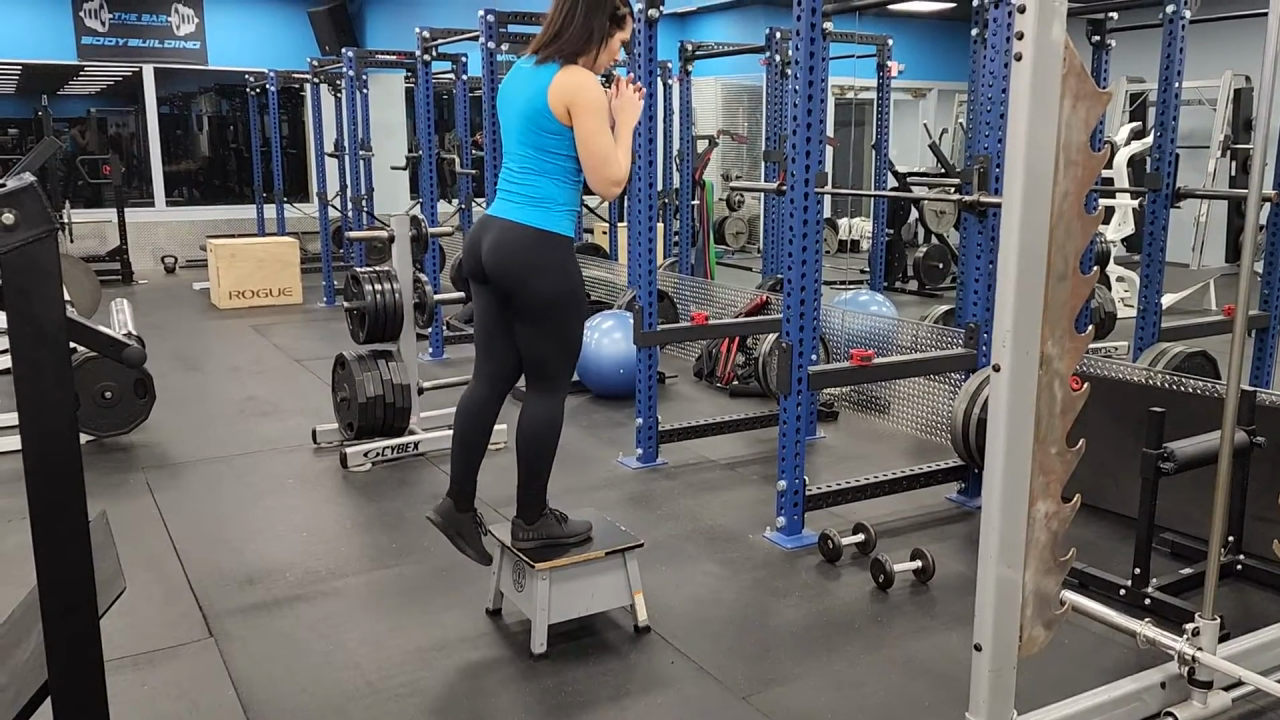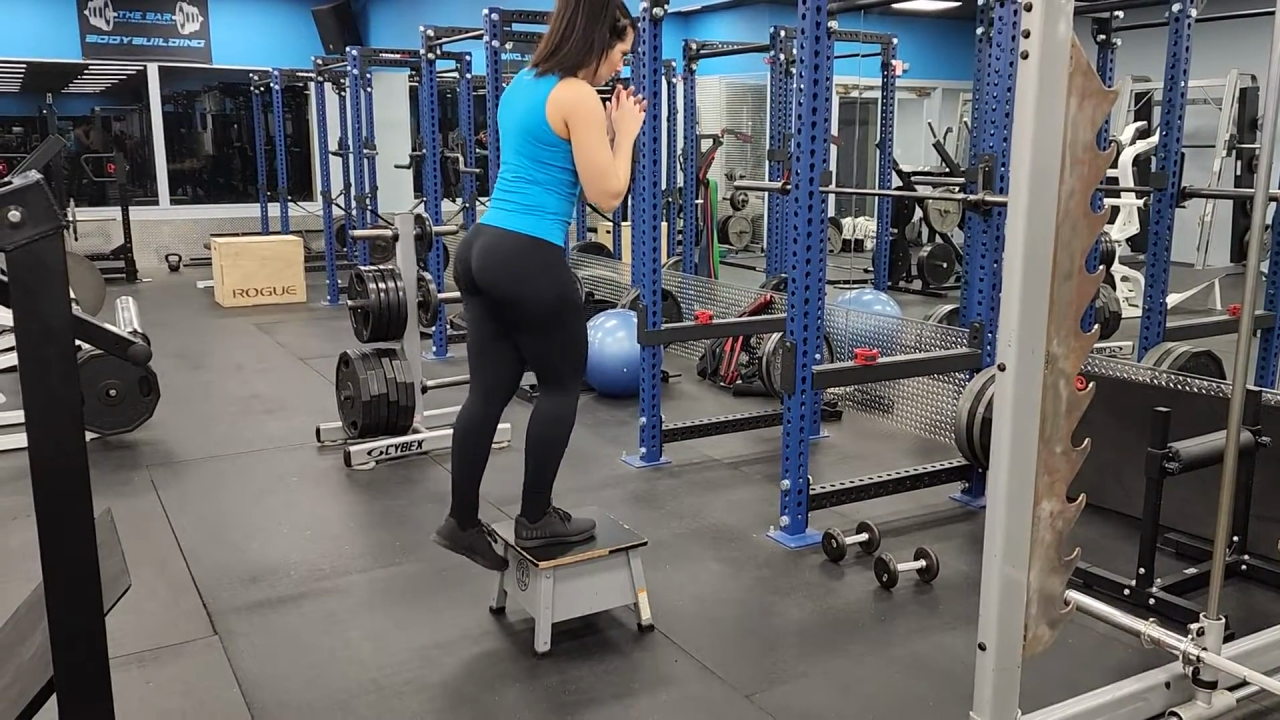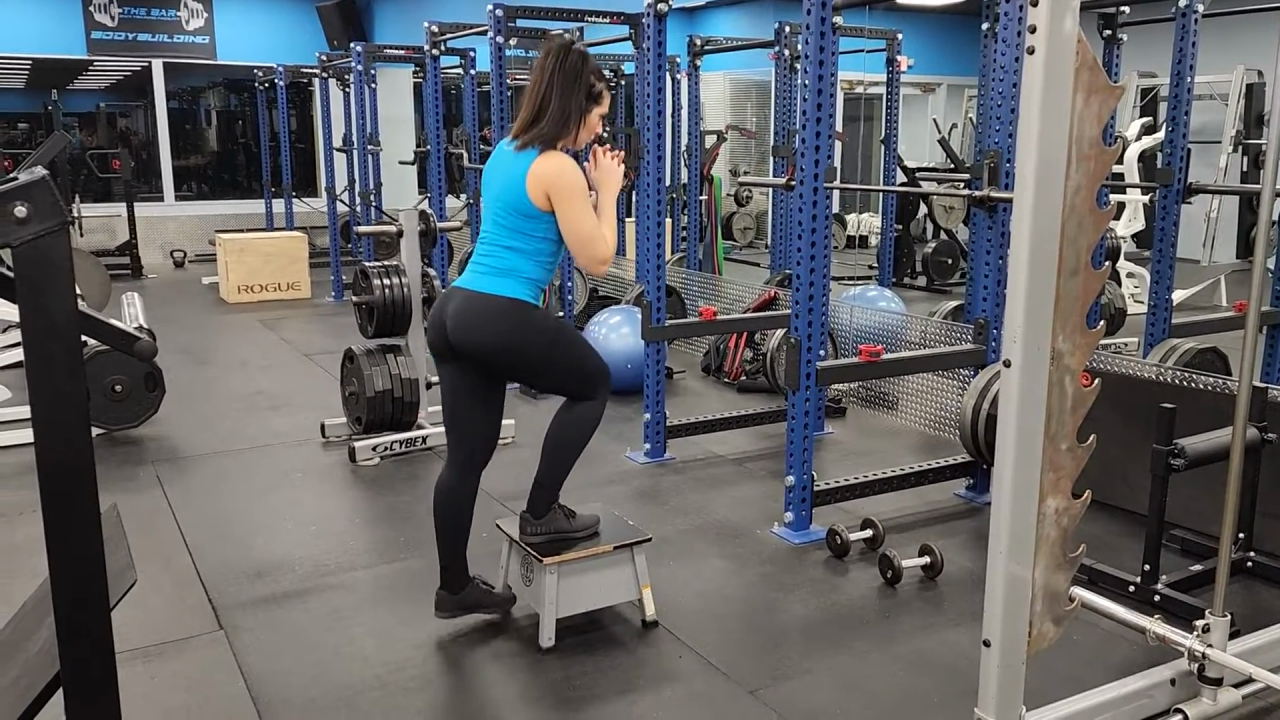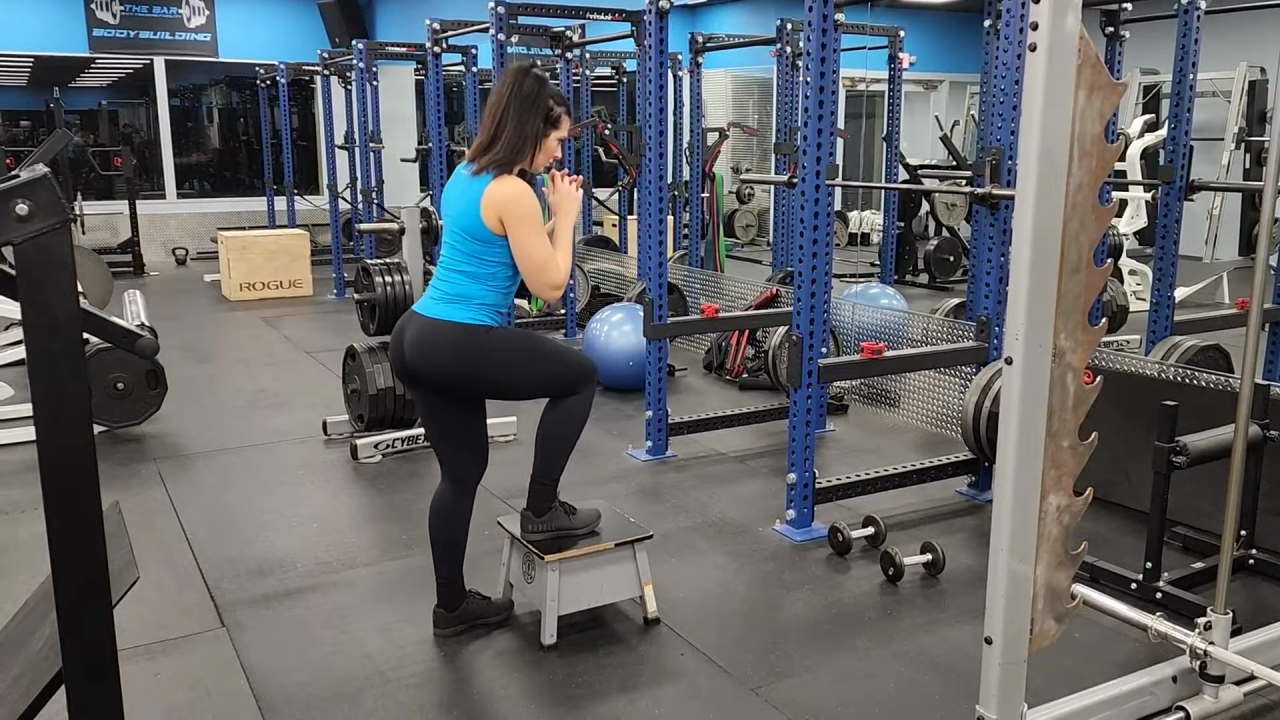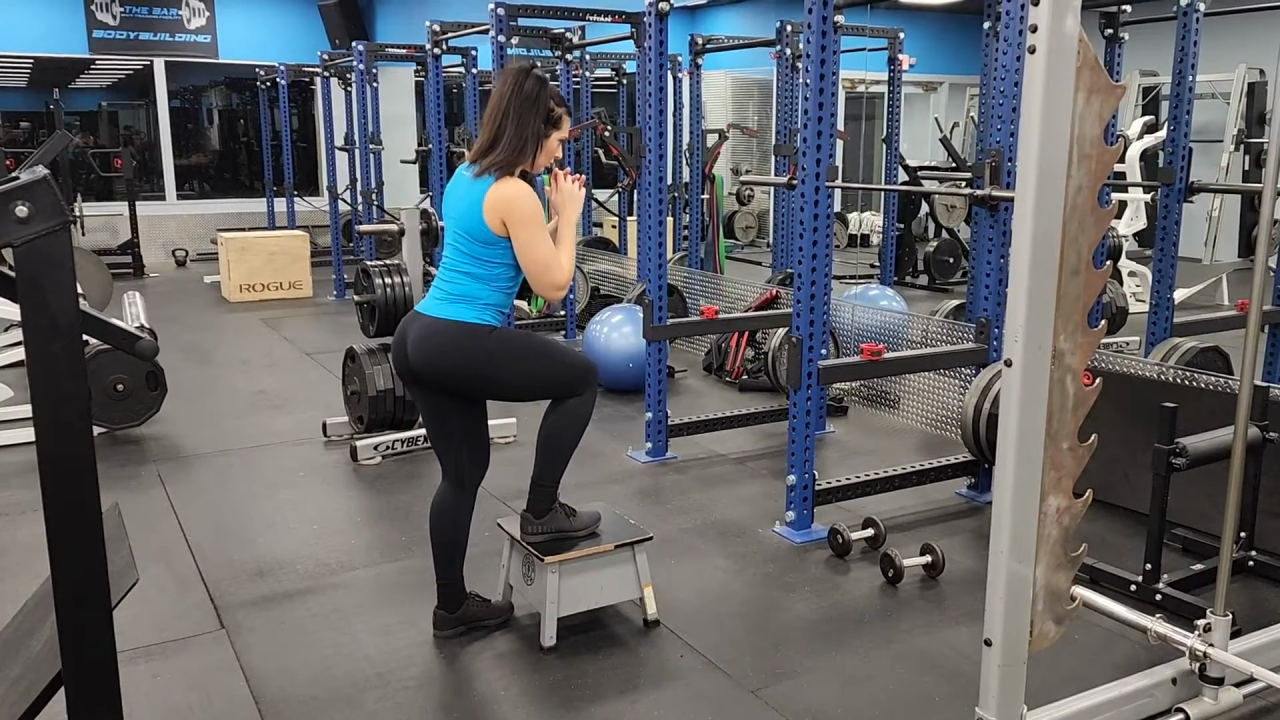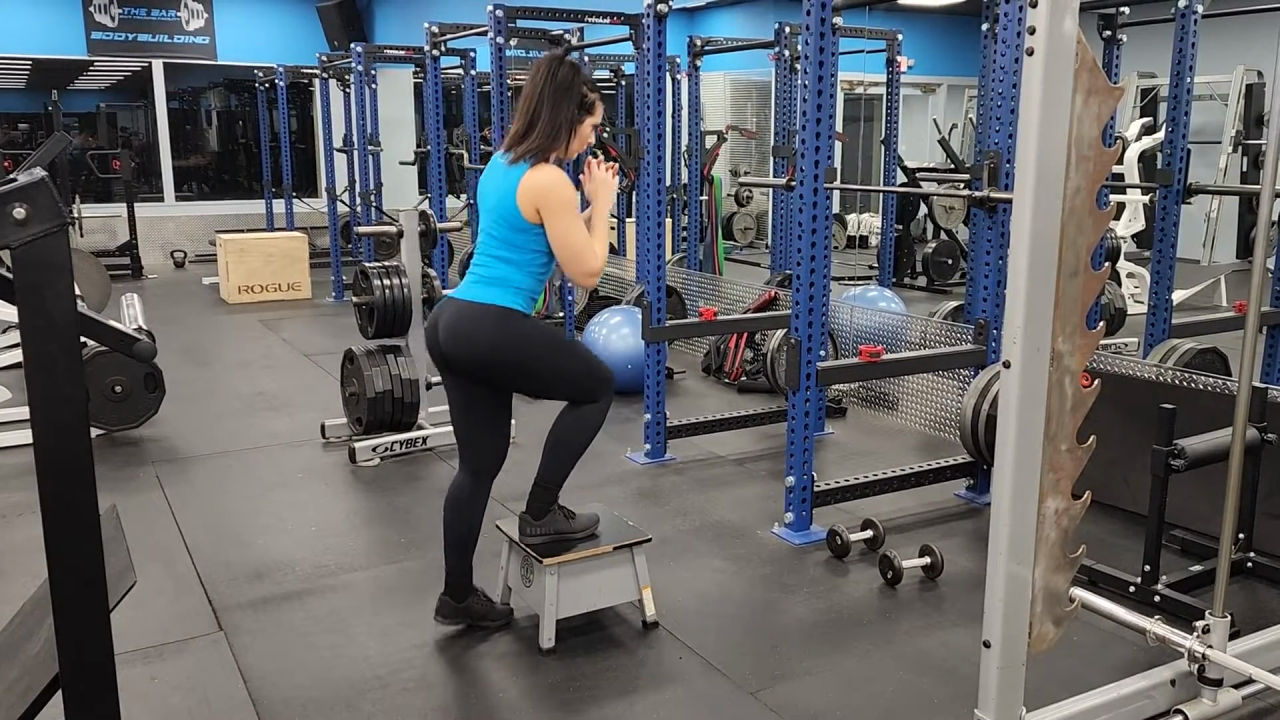
dt=0.5s
person 1, frame 1
left shoulder: (519, 74)
right shoulder: (580, 84)
right elbow: (608, 183)
left wrist: (606, 118)
right wrist: (625, 123)
left hip: (490, 238)
right hip: (538, 251)
left knee: (492, 377)
right knee: (548, 386)
left ankle: (458, 505)
right ankle: (531, 520)
person 1, frame 2
left shoulder: (521, 85)
right shoulder: (577, 96)
right elbow: (606, 195)
left wrist: (606, 132)
right wrist: (624, 134)
left hip: (479, 250)
right hip: (527, 259)
left knee: (489, 391)
right knee: (562, 385)
left ankle: (462, 523)
right ankle: (535, 519)
person 1, frame 3
left shoulder: (506, 152)
right shoulder: (557, 168)
right elbow: (596, 260)
left wrist: (590, 188)
right wrist: (607, 192)
left hip: (453, 314)
right hip: (502, 320)
left knee: (465, 456)
right knee: (592, 386)
left ankle: (453, 587)
right ankle: (540, 514)
person 1, frame 4
left shoulder: (465, 175)
right shoulder: (512, 193)
right elbow: (549, 286)
left wrist: (553, 218)
right wrist: (565, 218)
left hip: (416, 339)
right hip: (458, 346)
left knee: (461, 473)
right knee: (579, 376)
left ankle: (451, 605)
right ankle: (542, 509)
person 1, frame 5
left shoulder: (466, 176)
right shoulder: (514, 194)
right elbow: (553, 285)
left wrist: (556, 217)
right wrist: (568, 216)
left hip: (418, 340)
right hip: (461, 346)
left knee: (461, 475)
right knee: (581, 378)
left ankle: (451, 606)
right ankle: (542, 511)
person 1, frame 6
left shoulder: (502, 163)
right shoulder: (549, 180)
right elbow: (585, 274)
left wrist: (586, 205)
right wrist: (602, 205)
left hip: (451, 325)
right hip: (495, 330)
left knee: (478, 465)
right knee: (596, 387)
left ankle: (459, 596)
right ankle: (541, 514)
